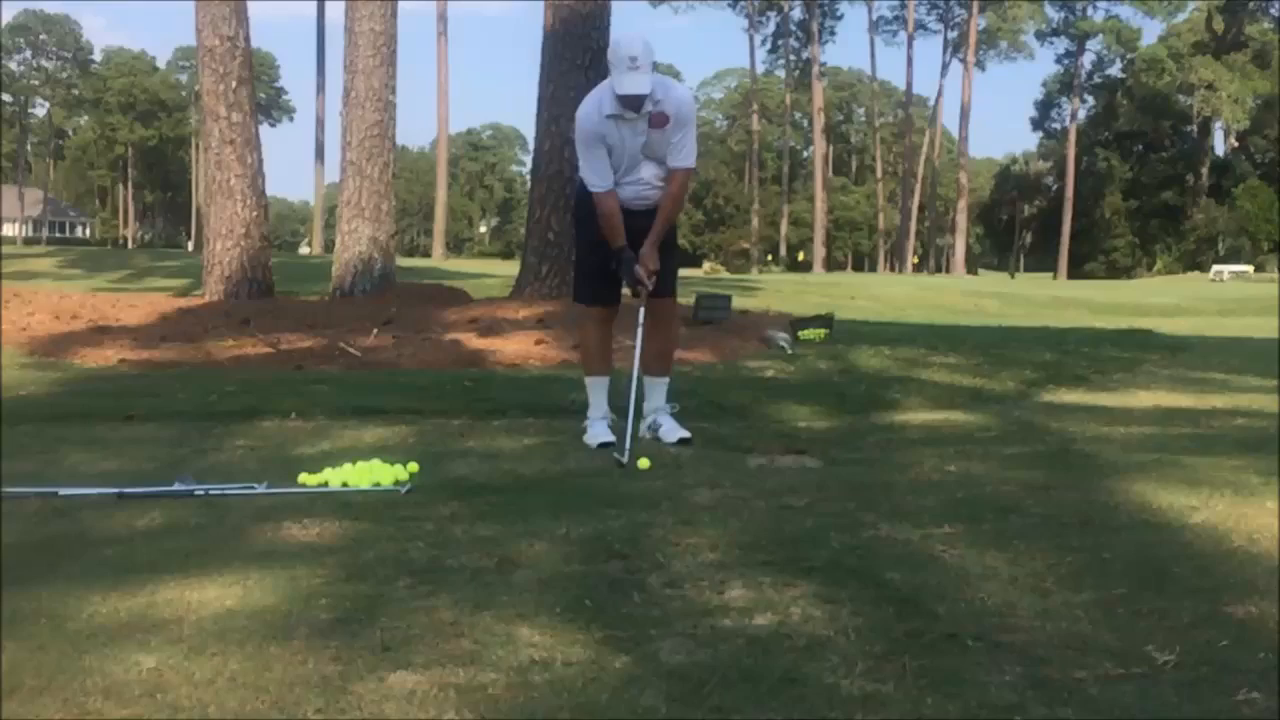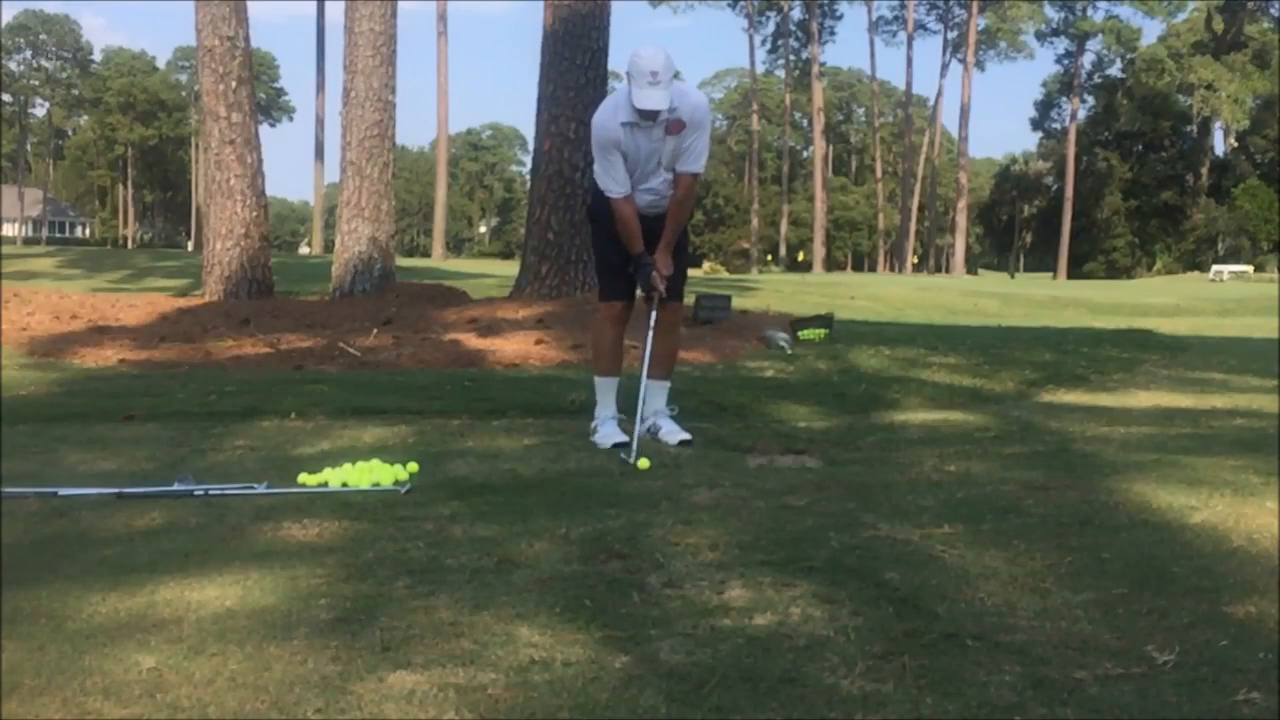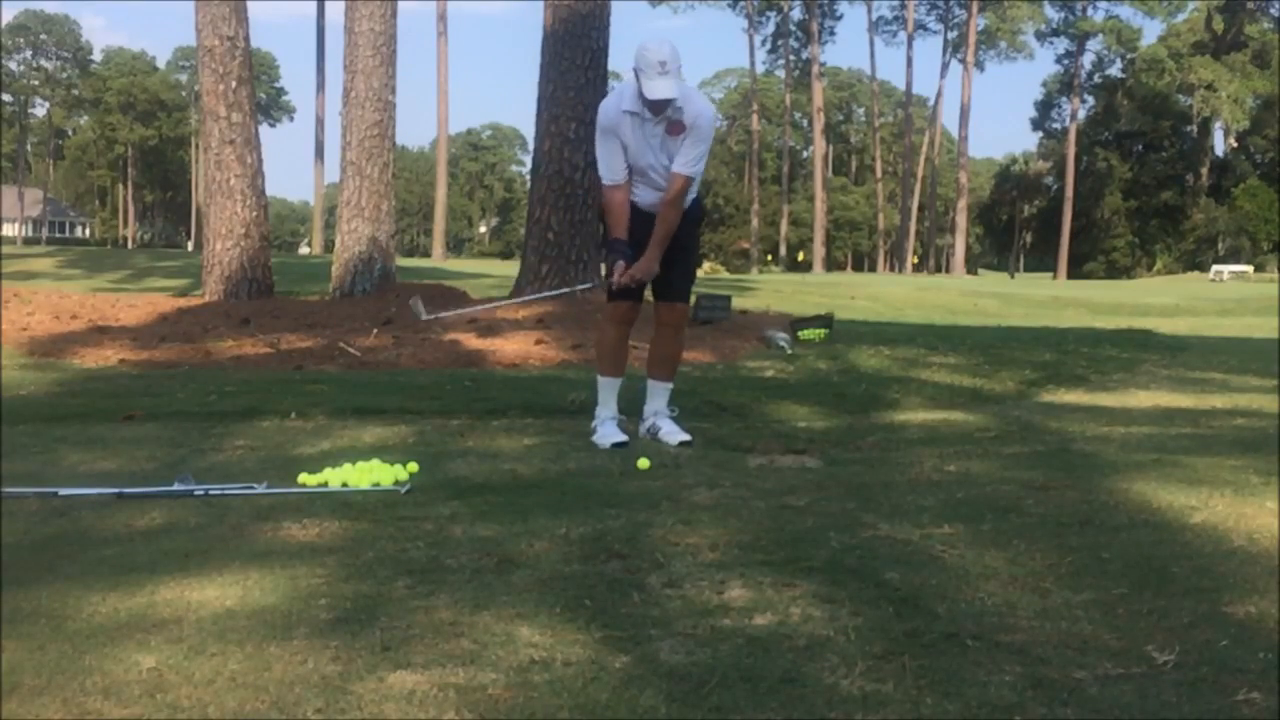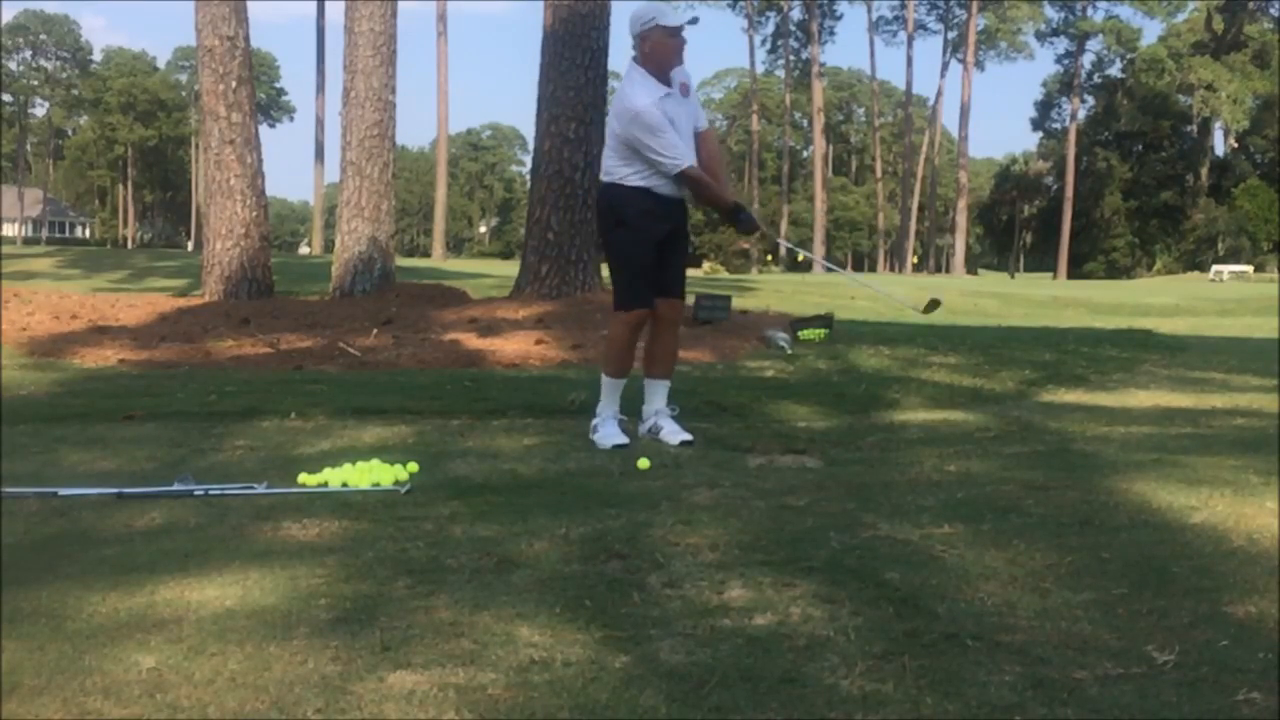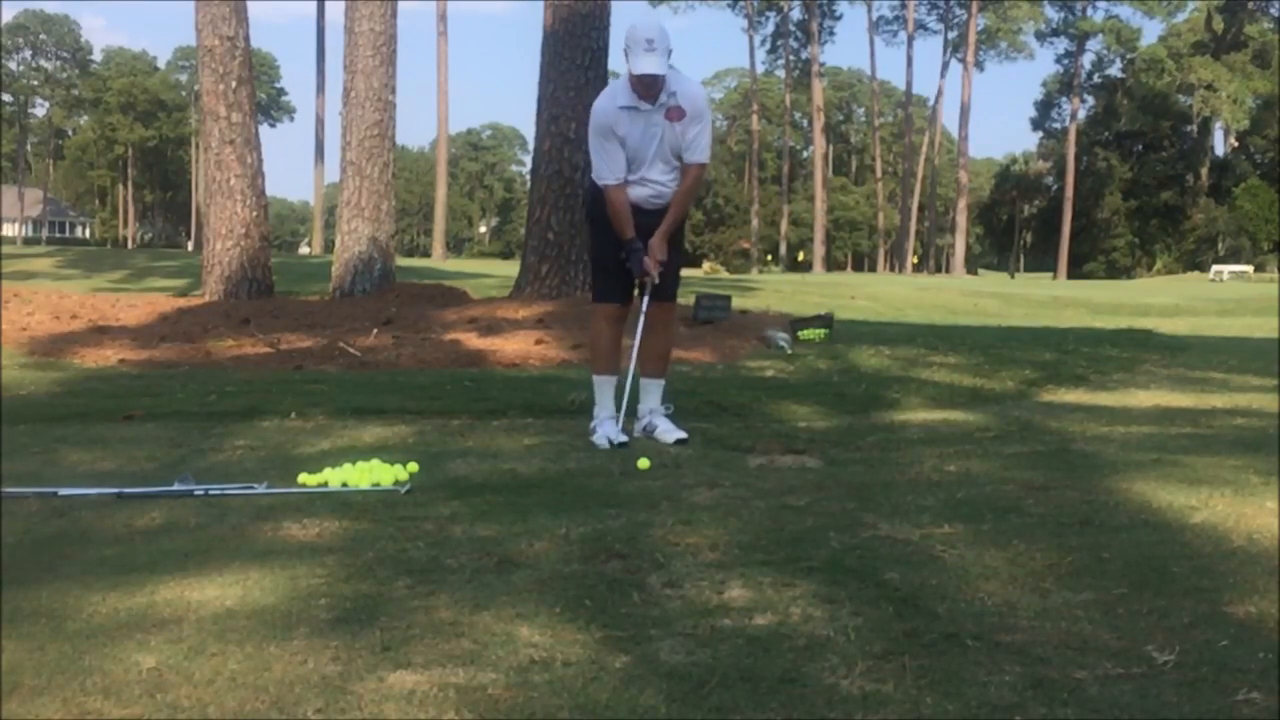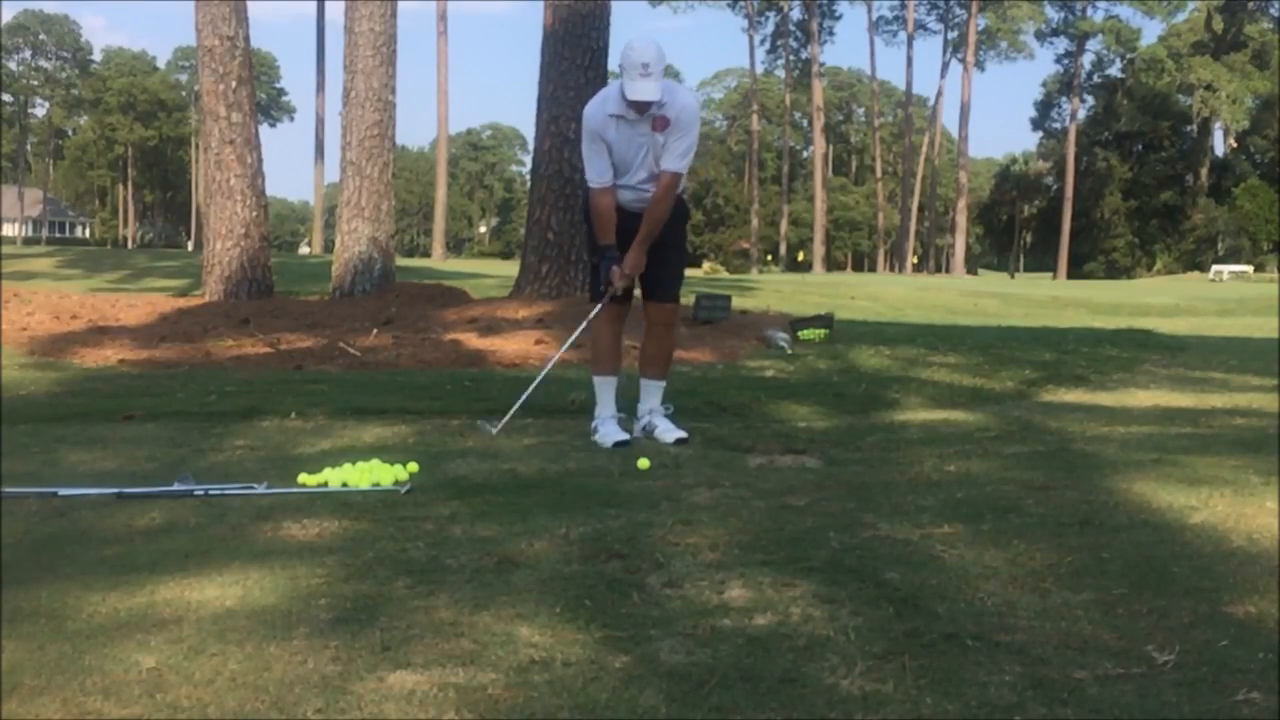
dt=0.7s
person 1, frame 1
left shoulder: (678, 100)
right shoulder: (590, 114)
left elbow: (679, 177)
right elbow: (602, 193)
left wrist: (652, 245)
right wrist: (622, 256)
left hip: (657, 211)
right hip: (601, 211)
left knee: (663, 308)
right knee: (598, 311)
left ankle: (656, 412)
right ankle: (597, 415)
person 1, frame 2
left shoulder: (694, 106)
right shoulder: (606, 120)
left elbow: (685, 184)
right elbow: (620, 199)
left wrist: (665, 252)
right wrist: (640, 261)
left hip: (670, 213)
right hip: (614, 214)
left knee: (669, 311)
right knee: (614, 309)
left ankle: (655, 413)
right ankle: (605, 416)
person 1, frame 3
left shoulder: (699, 112)
right shoulder: (613, 110)
left elbow: (677, 189)
right elbow: (614, 187)
left wrist: (650, 257)
right wrist: (617, 247)
left hip: (680, 216)
right hip: (629, 214)
left knee: (673, 312)
right knee: (622, 309)
left ankle: (656, 414)
right ankle: (605, 416)
person 1, frame 4
left shoulder: (678, 75)
right shoulder: (639, 104)
left elbow: (704, 138)
right elbow: (688, 172)
left wrist: (727, 198)
right wrist: (733, 210)
left hip: (669, 206)
right hip: (630, 208)
left knee: (670, 310)
right knee: (635, 311)
left ankle: (655, 413)
right ankle: (605, 416)
person 1, frame 5
left shoulder: (692, 97)
right shoulder: (606, 108)
left elbow: (694, 171)
right elbow: (613, 187)
left wrist: (662, 237)
right wrist: (632, 247)
left hip: (666, 210)
right hip: (613, 210)
left knee: (662, 309)
right knee: (610, 308)
left ankle: (650, 412)
right ankle: (605, 416)
person 1, frame 6
left shoulder: (683, 105)
right shoulder: (597, 112)
left elbow: (667, 184)
right elbow: (601, 190)
left wrist: (639, 251)
right wrist: (609, 255)
left hip: (664, 214)
right hip: (611, 213)
left knee: (664, 312)
right knee: (610, 309)
left ankle: (651, 412)
right ankle: (605, 415)
